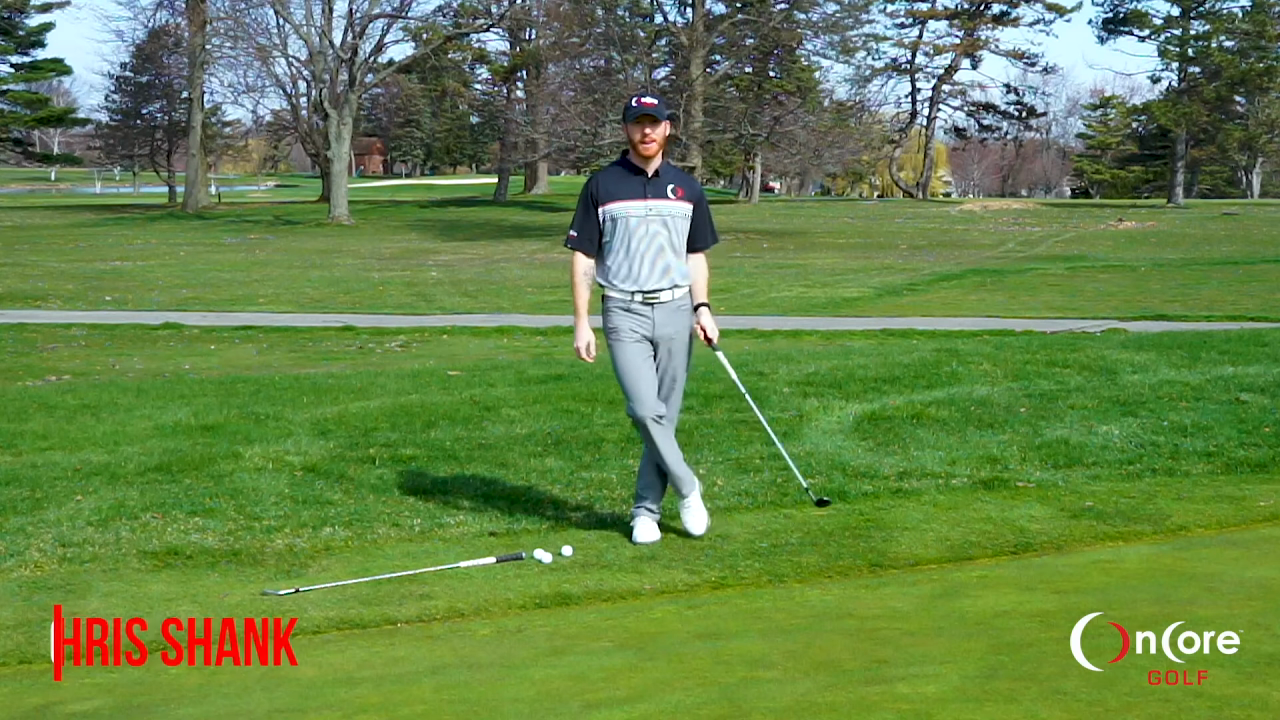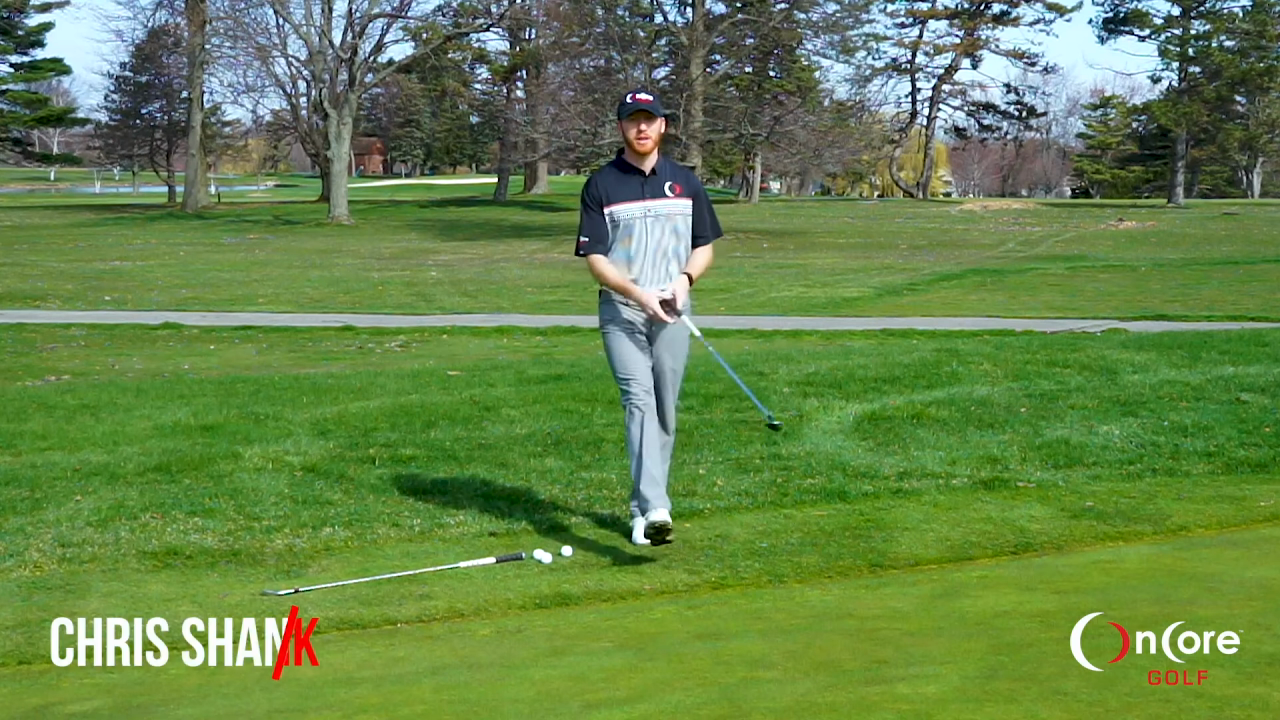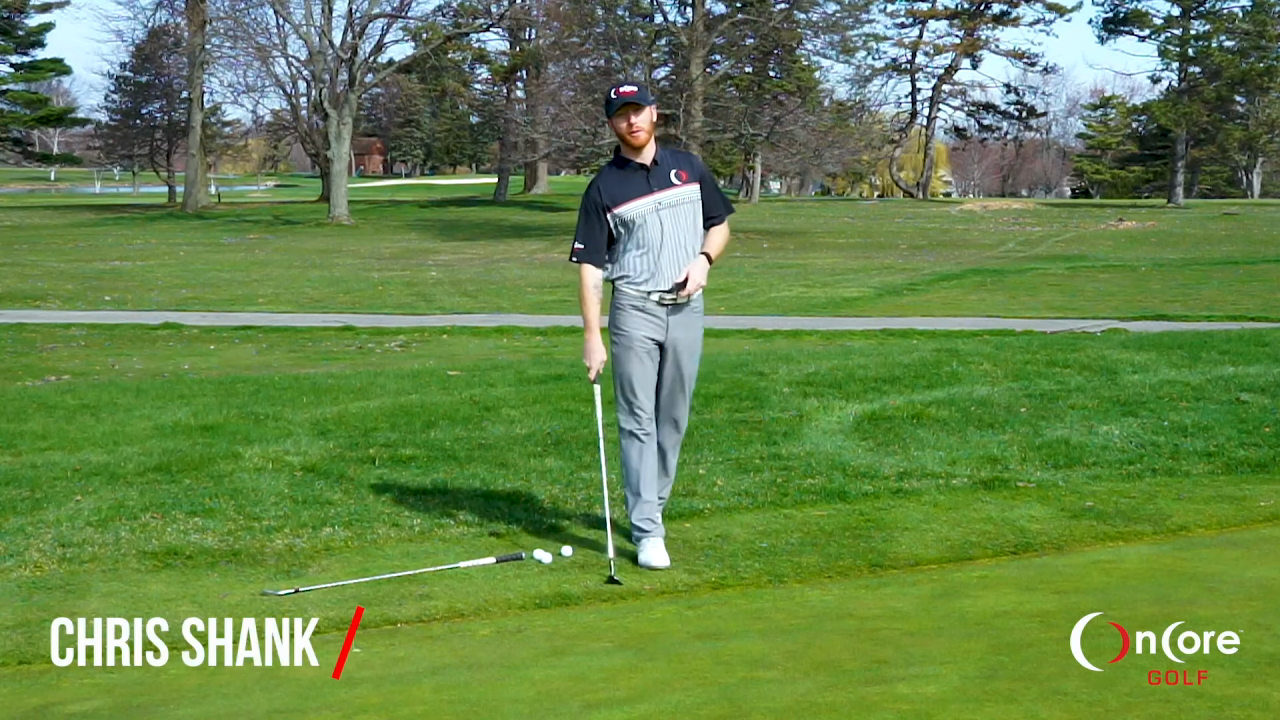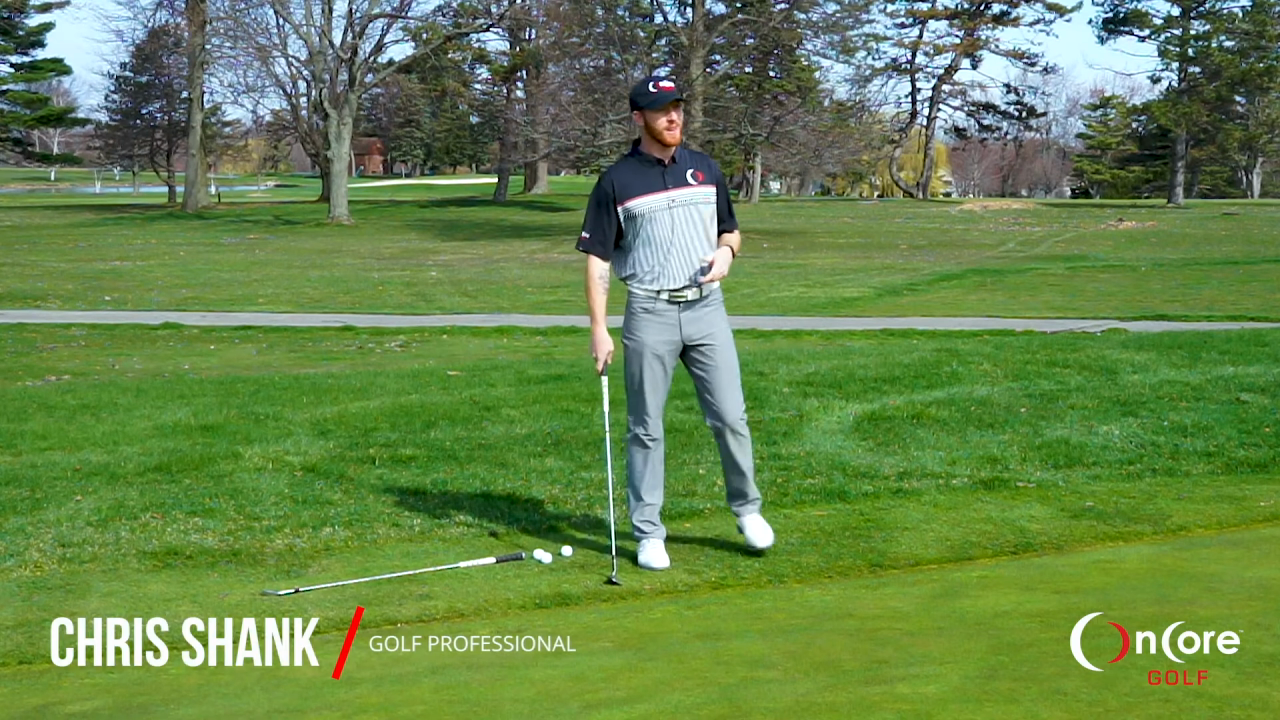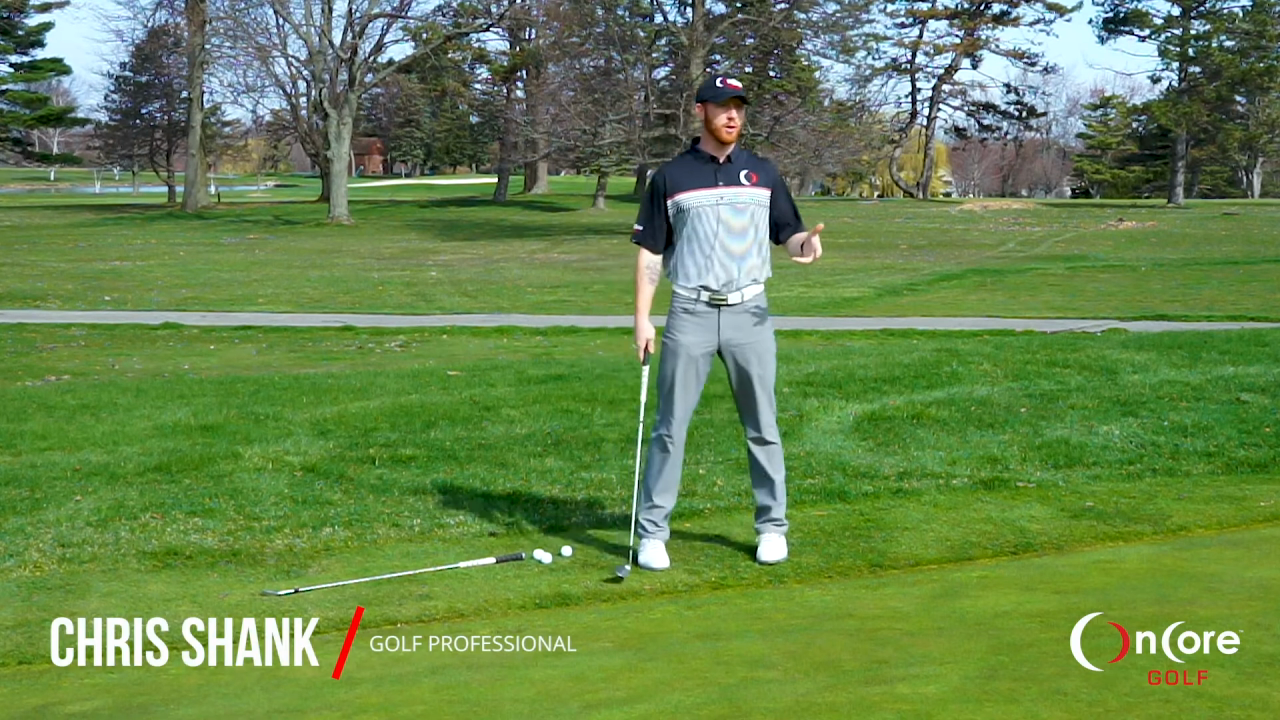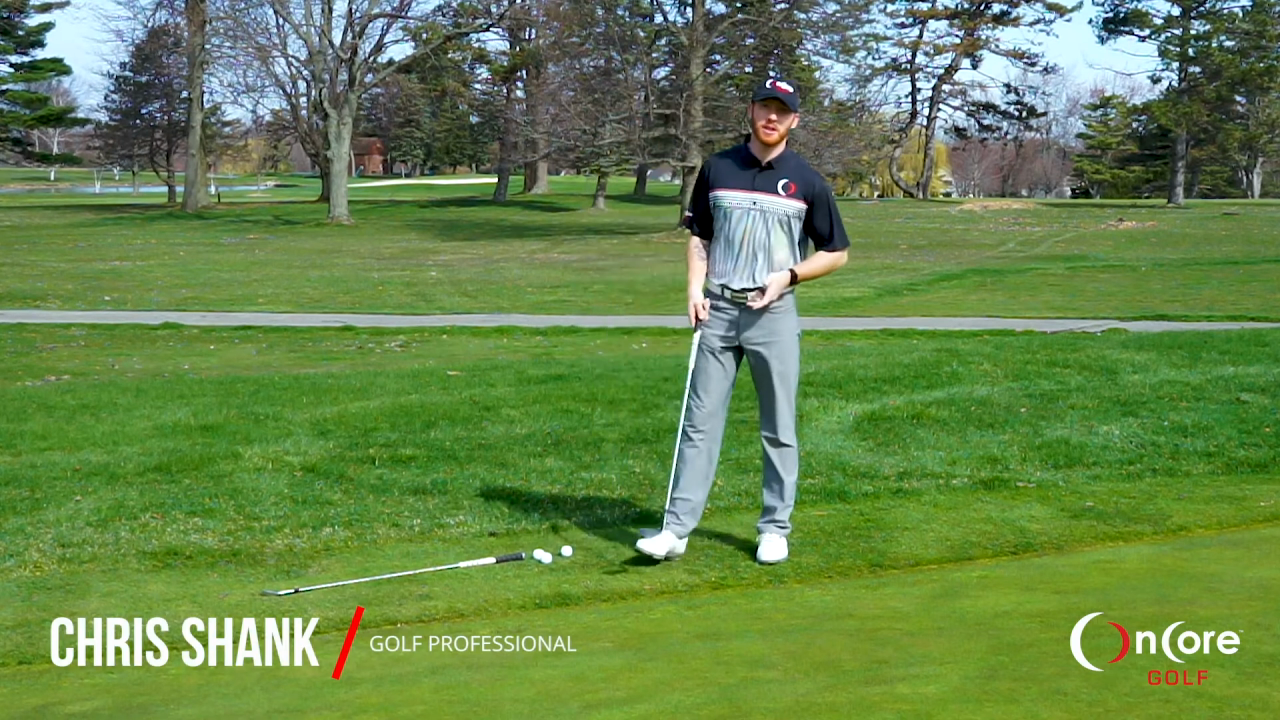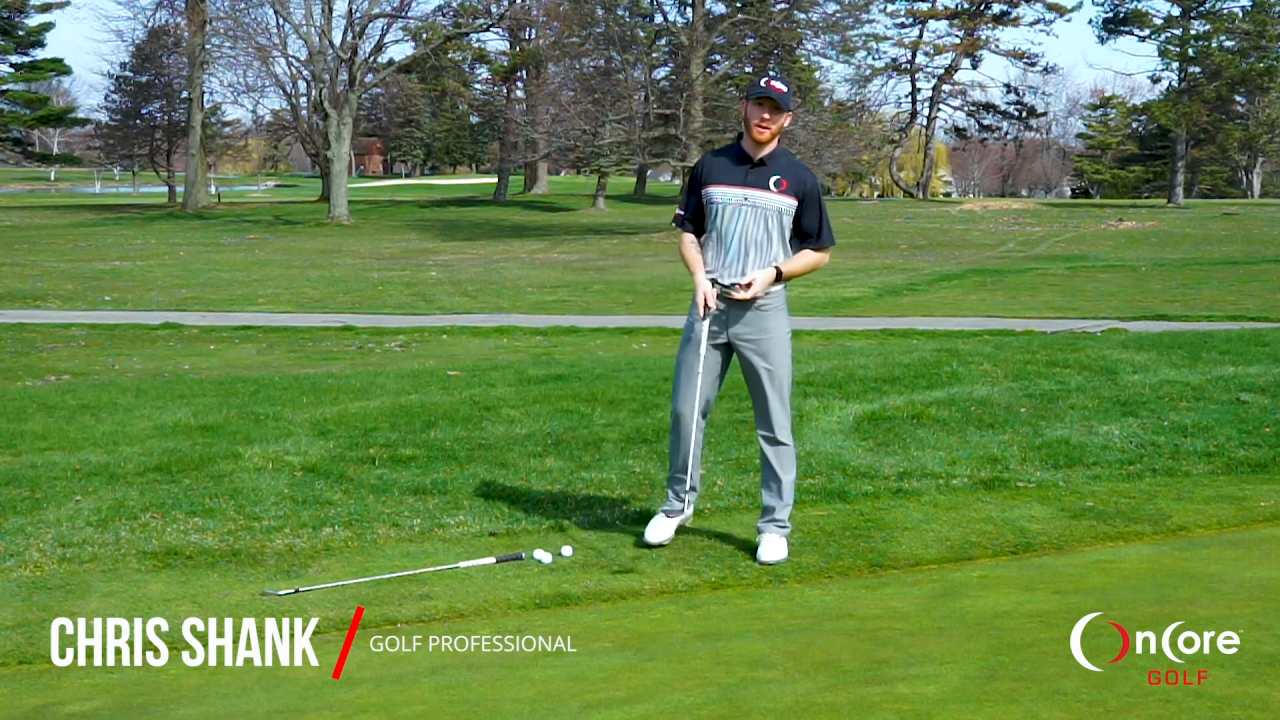
dt=0.5s
person 1, frame 1
left shoulder: (687, 187)
right shoulder: (601, 185)
left elbow: (696, 255)
right elbow: (582, 257)
left wrist: (702, 308)
right wrist: (581, 322)
left hip: (674, 311)
right hip: (624, 313)
left knee: (665, 414)
right knee: (645, 410)
left ankle: (646, 509)
right ankle: (685, 484)
person 1, frame 2
left shoulder: (685, 182)
right shoulder: (600, 185)
left elbow: (704, 247)
right elbow: (595, 259)
left wrist: (684, 278)
right wrist: (637, 293)
left hip: (672, 312)
right hip: (621, 310)
left knee: (662, 416)
right knee: (638, 402)
left ankle: (643, 507)
right ankle: (655, 509)
person 1, frame 3
left shoulder: (689, 167)
right shoulder: (603, 188)
left elbow: (720, 225)
right elbow: (590, 266)
left wrist: (703, 260)
right wrist: (592, 337)
left hip: (685, 310)
right hip: (633, 312)
left knee: (672, 420)
right knee: (637, 423)
left ankle: (651, 504)
right ankle: (648, 532)
person 1, frame 4
left shoulder: (706, 169)
right shoulder: (616, 181)
left elbow: (728, 232)
right elbow: (597, 259)
left wrist: (725, 252)
right wrist: (598, 329)
left hip: (706, 310)
right hip: (649, 315)
left knee: (730, 416)
right knee: (646, 428)
left ankle: (746, 505)
right ankle: (648, 533)
person 1, frame 5
left shoulder: (764, 173)
right shoulder: (669, 176)
left elbow: (788, 235)
right elbow: (650, 251)
left wrist: (805, 244)
right wrist: (641, 317)
left hip: (749, 314)
right hip: (690, 314)
left knee: (762, 427)
right knee: (671, 427)
left ankle: (771, 525)
right ankle: (652, 531)
person 1, frame 6
left shoulder: (808, 181)
right shoulder: (716, 169)
left elbow: (835, 252)
right elbow: (699, 236)
left wrist: (787, 275)
right wrist: (695, 287)
left hip: (774, 314)
right hip: (719, 310)
left knee: (778, 428)
right knee: (700, 422)
left ankle: (774, 527)
right ankle: (677, 528)
person 1, frame 7
left shoulder: (800, 178)
right shoulder: (709, 167)
left elbow: (818, 251)
right elbow: (689, 233)
left wrist: (772, 272)
right wrist: (700, 278)
left hip: (765, 310)
right hip: (710, 308)
left knee: (774, 425)
right knee: (686, 410)
left ankle: (775, 526)
right ankle: (678, 502)
